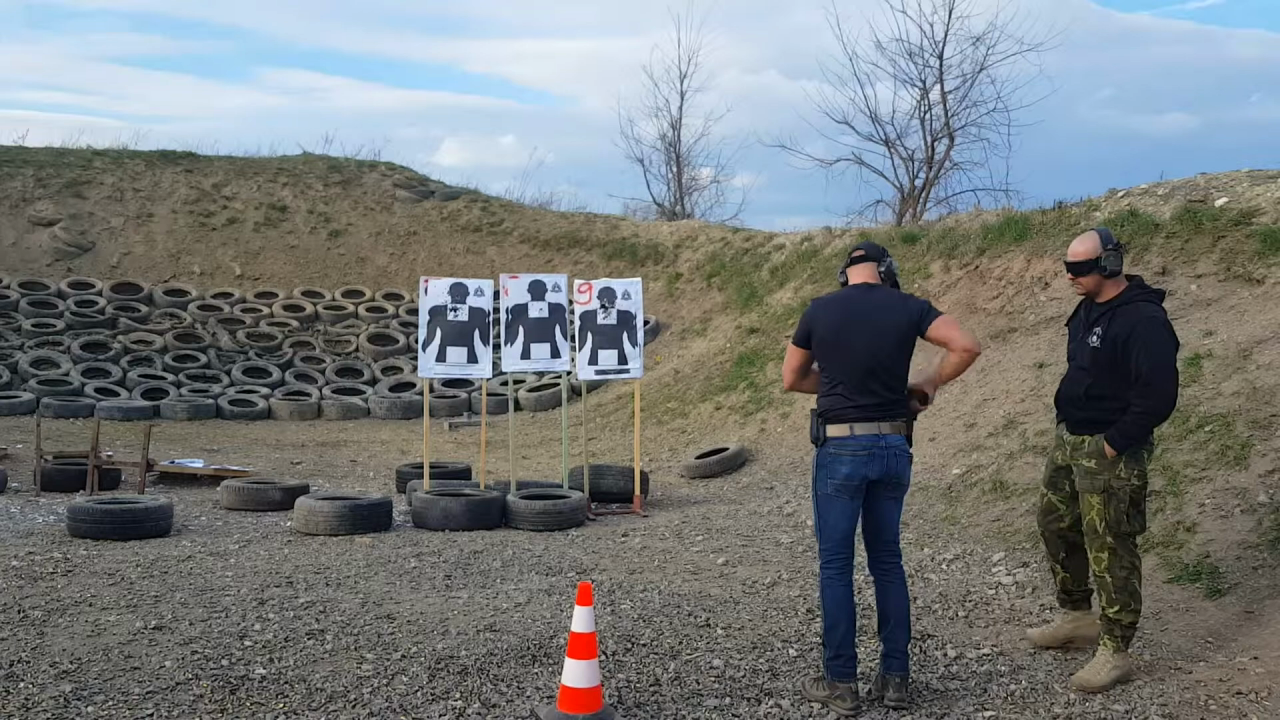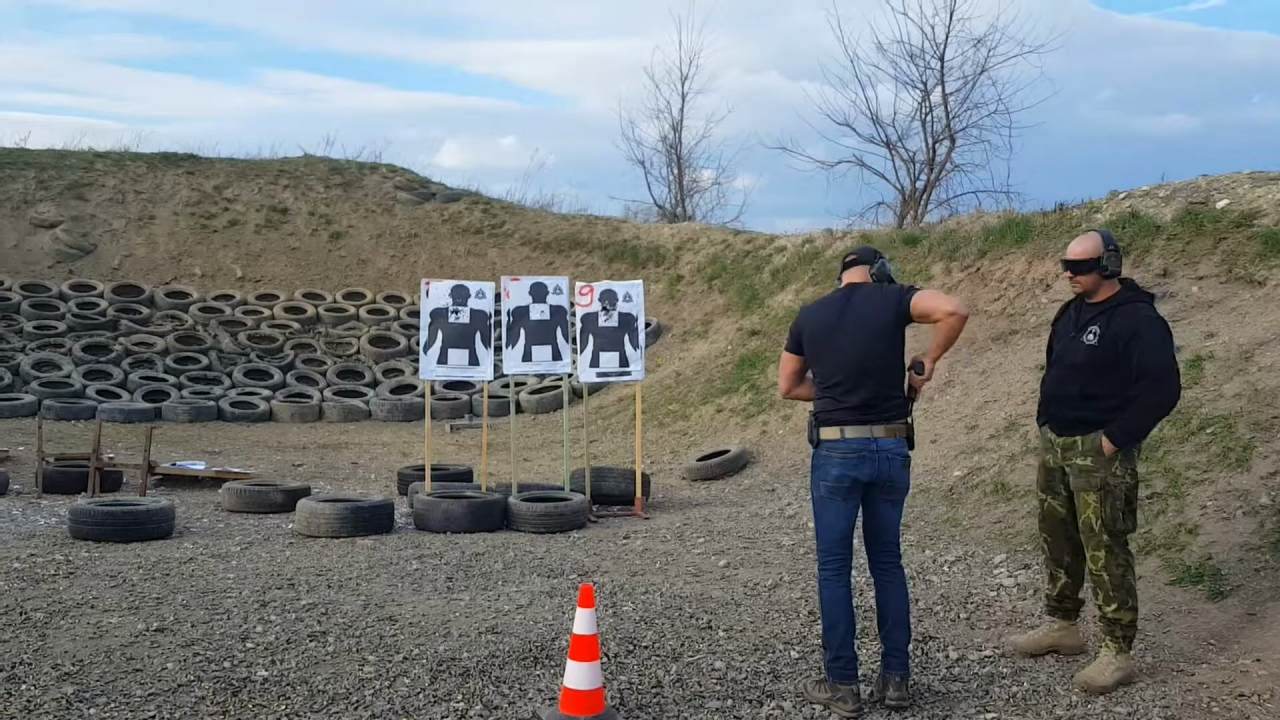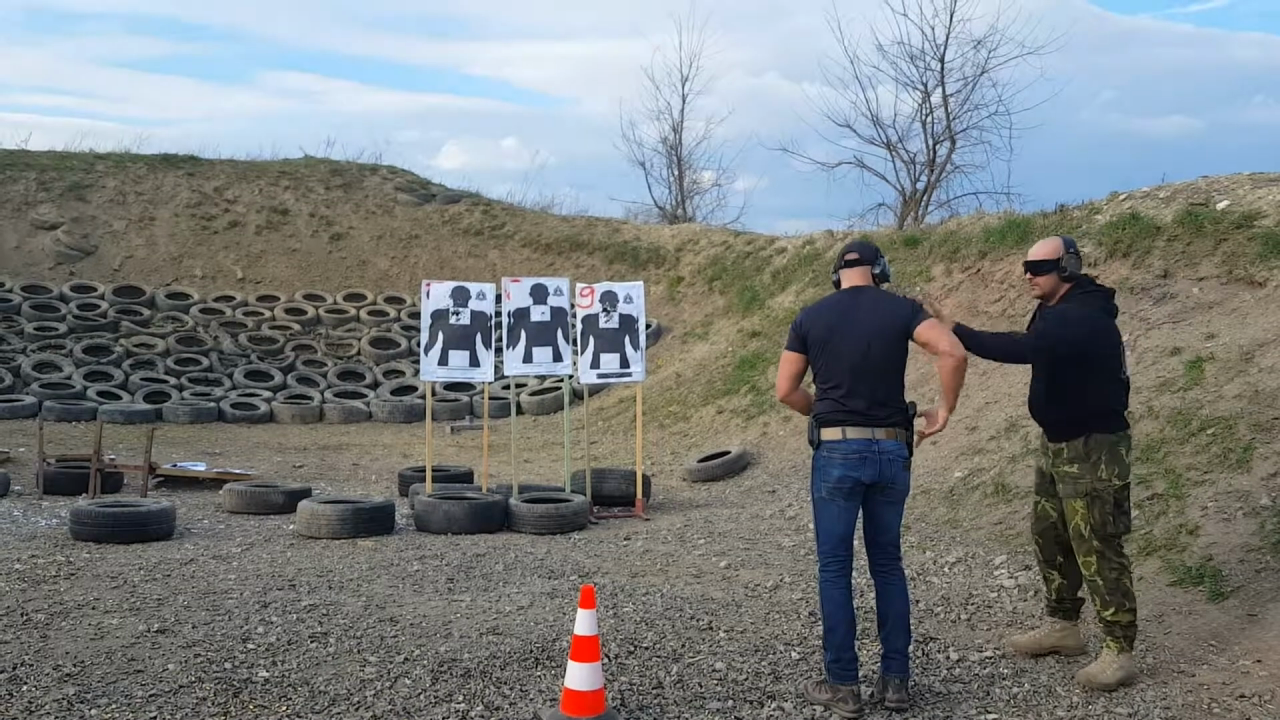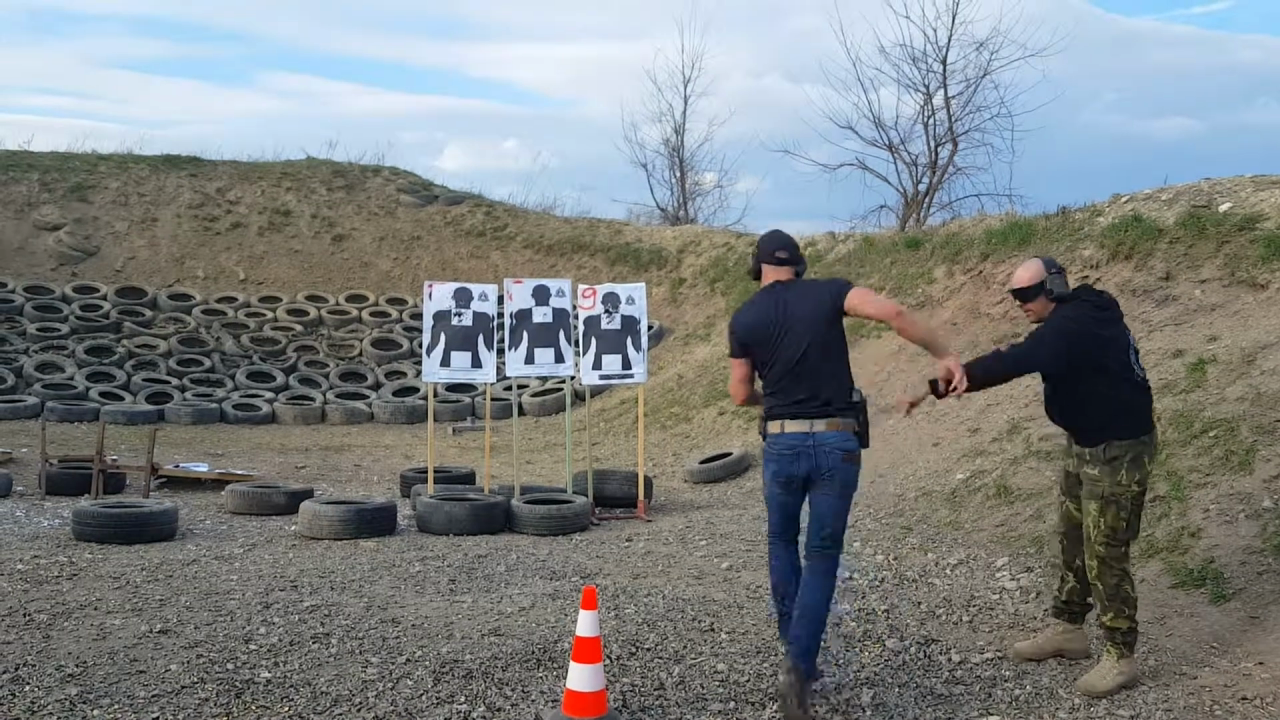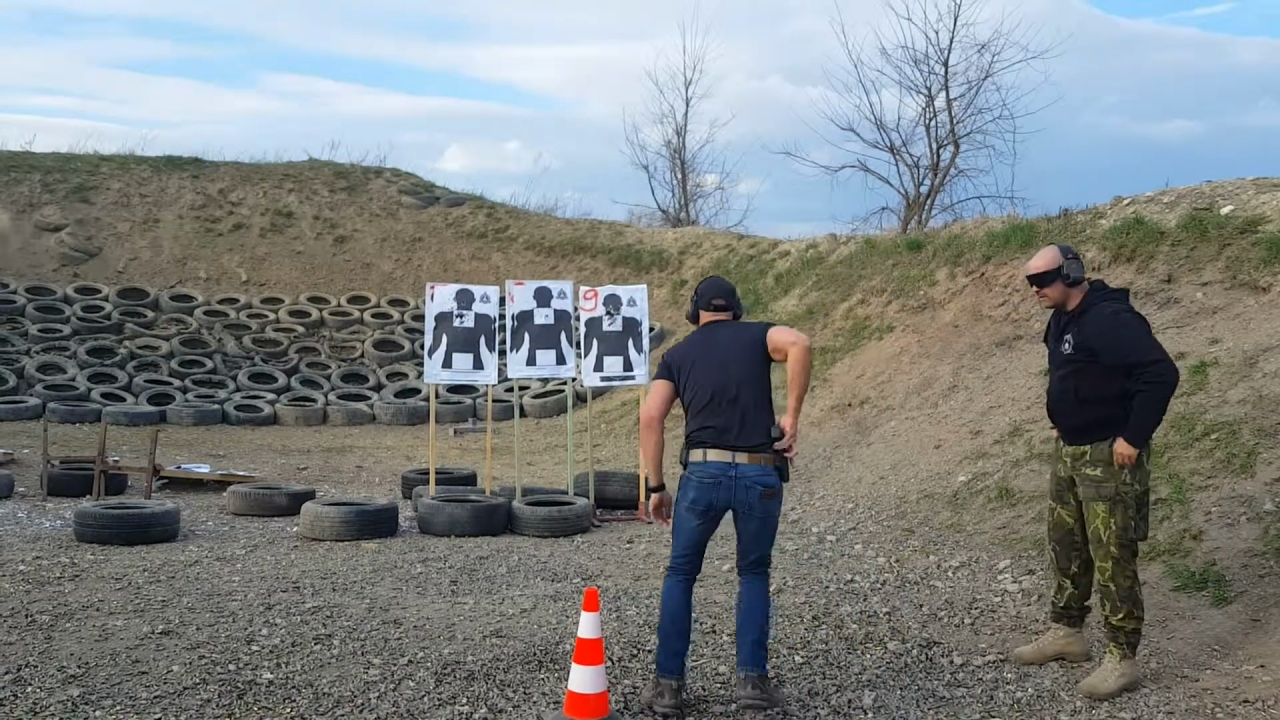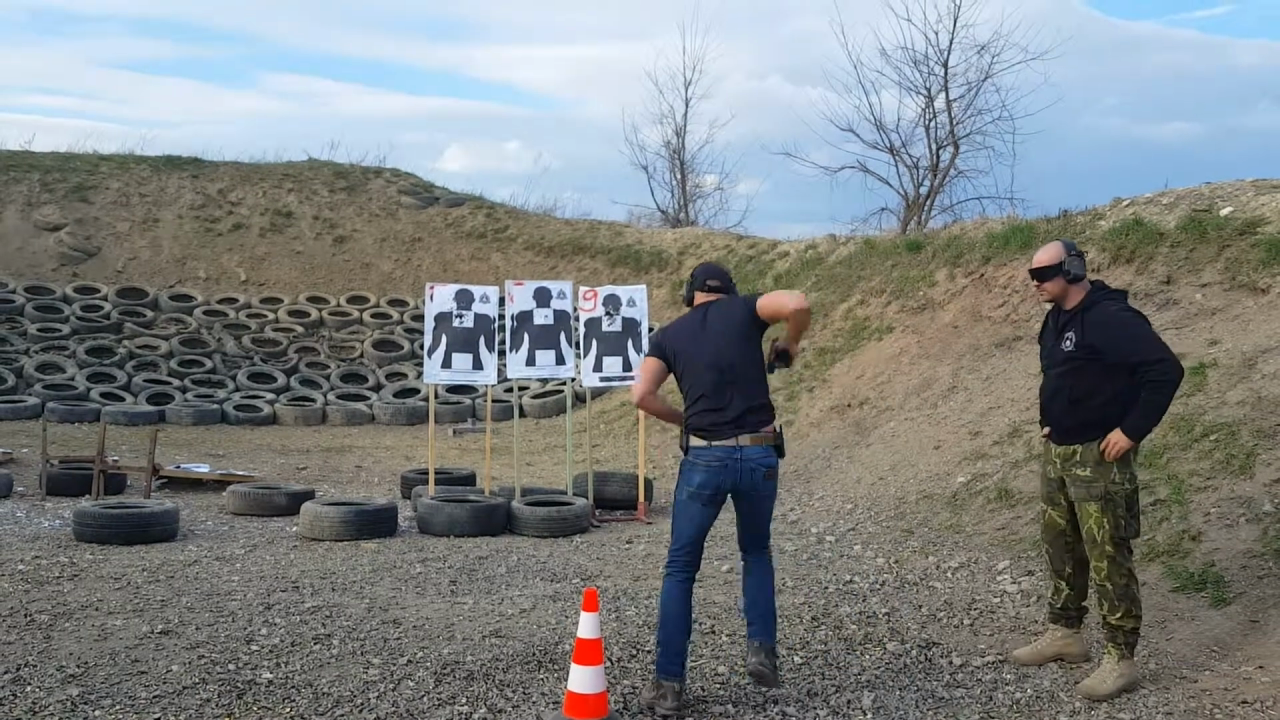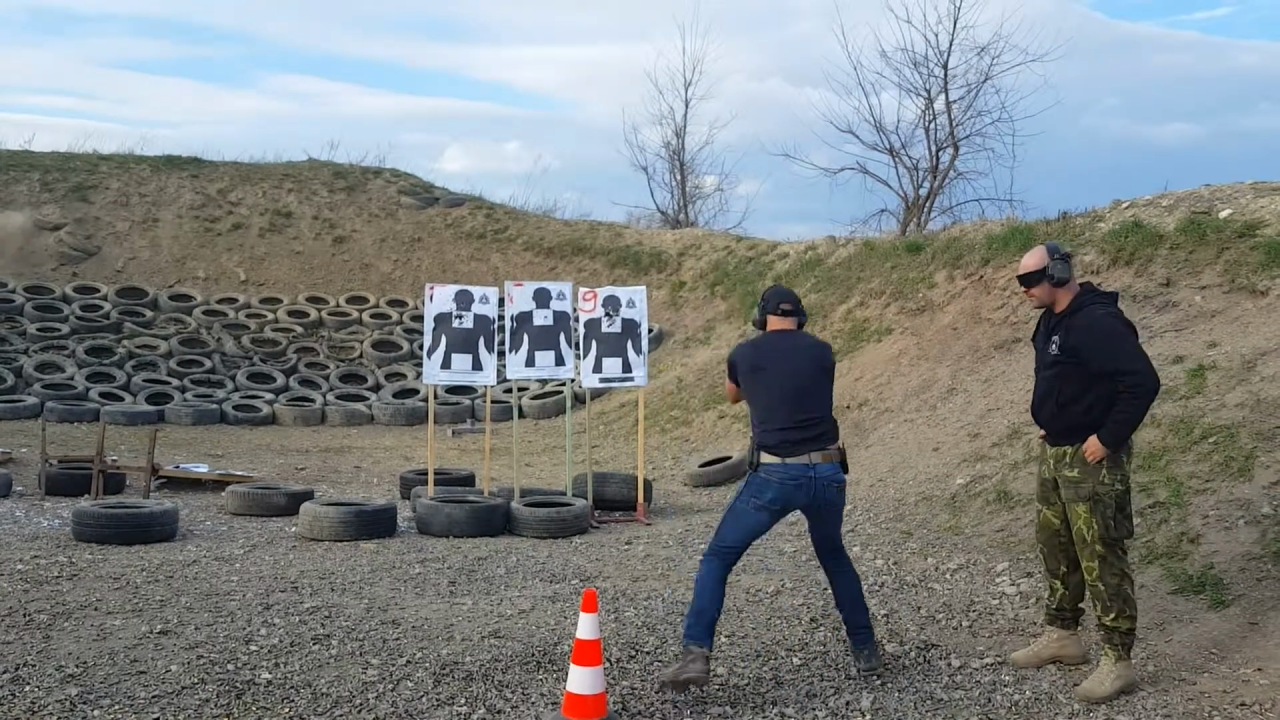
dt=0.4s
person 1, frame 1
left shoulder: (819, 310)
right shoulder: (908, 307)
left elbow: (791, 379)
right elbow: (967, 347)
right wrist: (925, 386)
left hip: (841, 449)
right hip: (893, 448)
left knee: (835, 565)
right knee: (887, 561)
right ankle: (894, 676)
person 1, frame 2
left shoulder: (809, 316)
right shoulder: (893, 298)
left elbow: (788, 386)
right elbow: (954, 310)
right wrist: (930, 360)
left hip: (835, 452)
right hip: (890, 450)
left knee: (834, 568)
right knee: (887, 562)
right ankle: (896, 676)
person 1, frame 3
left shoulder: (810, 317)
right shoulder: (900, 309)
left elbow: (785, 390)
right elbow: (953, 353)
right wrist: (944, 410)
left hip: (837, 453)
right hip: (892, 452)
left knee: (835, 569)
right knee: (888, 564)
right ankle: (895, 678)
person 1, frame 4
left shoulder: (743, 318)
right shoulder: (827, 291)
left elbow: (741, 395)
right elbow: (892, 312)
right wrist: (945, 356)
left hip: (782, 445)
right hip: (837, 443)
left knee: (781, 543)
right knee: (821, 558)
left ankle: (795, 644)
right ankle: (798, 670)
person 1, frame 5
left shoulder: (676, 354)
right shoulder: (757, 334)
left elbow: (650, 420)
right elbow: (800, 344)
left wrist: (656, 487)
right wrist: (792, 416)
left hip: (703, 474)
right hip: (758, 476)
left knee: (680, 575)
right knee: (754, 576)
left ankle: (667, 684)
right ankle: (752, 675)
person 1, frame 6
left shoulder: (669, 335)
right shoulder: (744, 310)
left elbow: (641, 394)
right elbow: (797, 304)
right wrist: (790, 344)
left hip: (704, 459)
right hip: (759, 456)
left knee: (681, 570)
right knee: (756, 554)
right ankle: (761, 648)
person 1, frame 7
left shoulder: (744, 354)
right shoulder: (823, 352)
left elbow: (733, 396)
left hip: (774, 476)
right hip: (827, 474)
left knee: (717, 559)
right knee: (833, 557)
left ankle: (695, 654)
right ankle: (865, 650)
person 2, frame 1
left shoulder: (1143, 320)
right shoulder: (1088, 310)
left elbow: (1158, 396)
left wrist: (1115, 443)
left hip: (1110, 451)
right hip: (1069, 439)
left knee: (1109, 550)
right knee: (1055, 525)
left ankle: (1115, 652)
right ankle: (1078, 617)
person 2, frame 2
left shoulder: (1137, 320)
right shoulder: (1071, 312)
left elbow: (1163, 389)
left wrist: (1116, 438)
right wrist: (1045, 421)
left hip: (1099, 449)
right hip: (1055, 442)
left knee: (1104, 549)
right knee: (1057, 539)
left ankle: (1117, 653)
right ankle: (1061, 626)
person 2, frame 3
left shoulder: (1081, 315)
right shoulder: (1053, 311)
left elbow: (1029, 348)
left wrist: (956, 333)
left hip: (1094, 446)
right hip: (1058, 443)
left knee: (1097, 550)
right knee: (1049, 539)
left ankle: (1119, 652)
right ankle: (1061, 625)
person 2, frame 4
left shoulder: (1071, 328)
right shoulder: (1083, 316)
left elbow: (1011, 363)
left wrist: (936, 388)
left hip: (1118, 452)
right hip: (1088, 446)
left knee: (1105, 554)
right knee: (1074, 542)
left ankle: (1121, 657)
right ankle: (1067, 629)
person 2, frame 5
left shoulder: (1111, 319)
right shoulder: (1063, 319)
left elbow: (1162, 374)
left wrist: (1135, 438)
left hip: (1112, 453)
right hip: (1069, 450)
left knee: (1111, 556)
right knee: (1065, 544)
left ankle: (1122, 659)
right ankle: (1066, 633)
person 2, frame 6
left shoulder: (1111, 319)
right shoulder: (1056, 318)
left elbow: (1165, 371)
left wrist: (1132, 430)
left hip: (1099, 455)
right hip: (1058, 451)
left knee: (1107, 556)
right knee: (1059, 545)
left ankle: (1121, 660)
right ankle: (1064, 633)
person 2, frame 7
left shoulder: (1098, 322)
right shoulder: (1051, 321)
left elbow: (1142, 382)
left wrist: (1109, 438)
left hip: (1091, 457)
right hip: (1055, 452)
left knee: (1100, 556)
right knee: (1055, 546)
left ankle: (1118, 661)
right ankle: (1062, 635)
